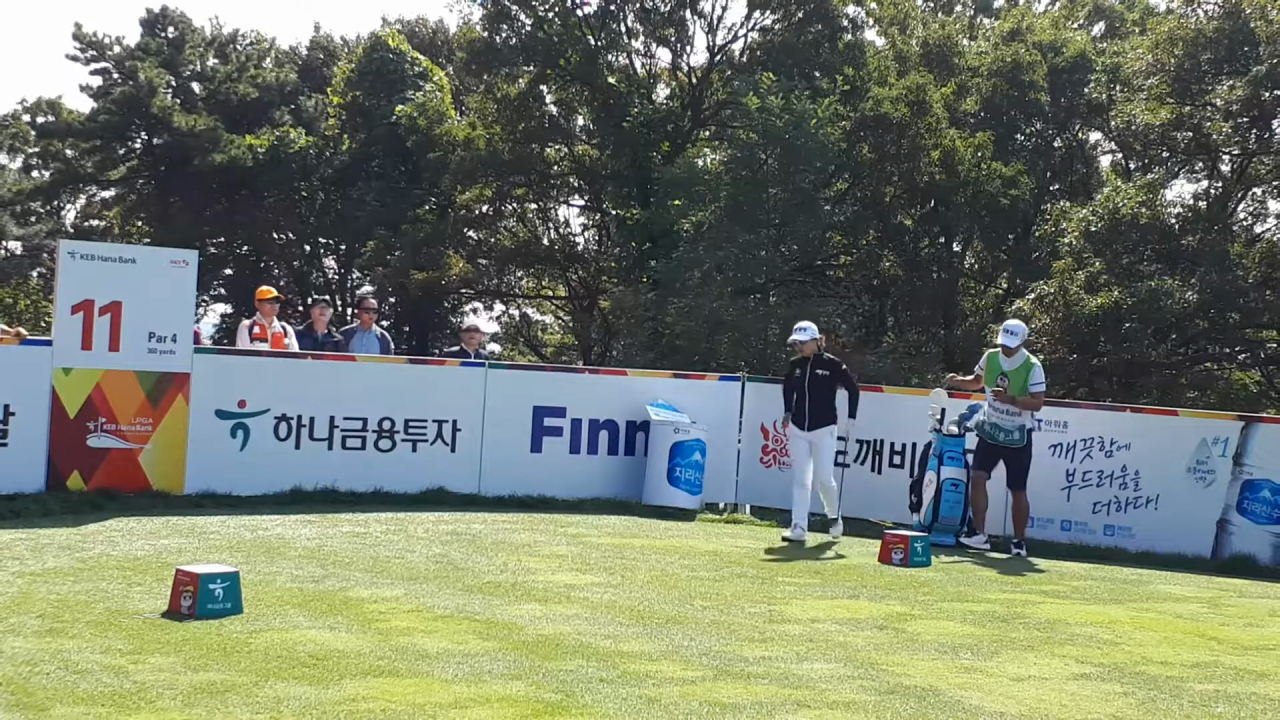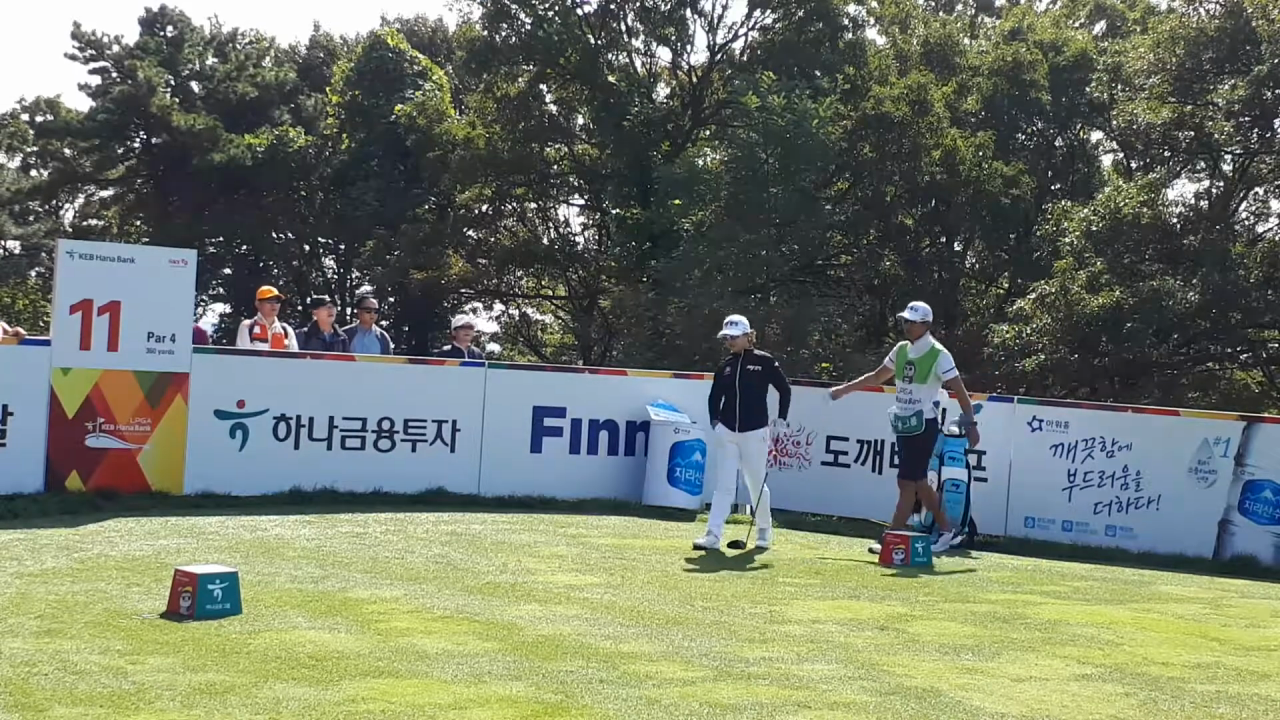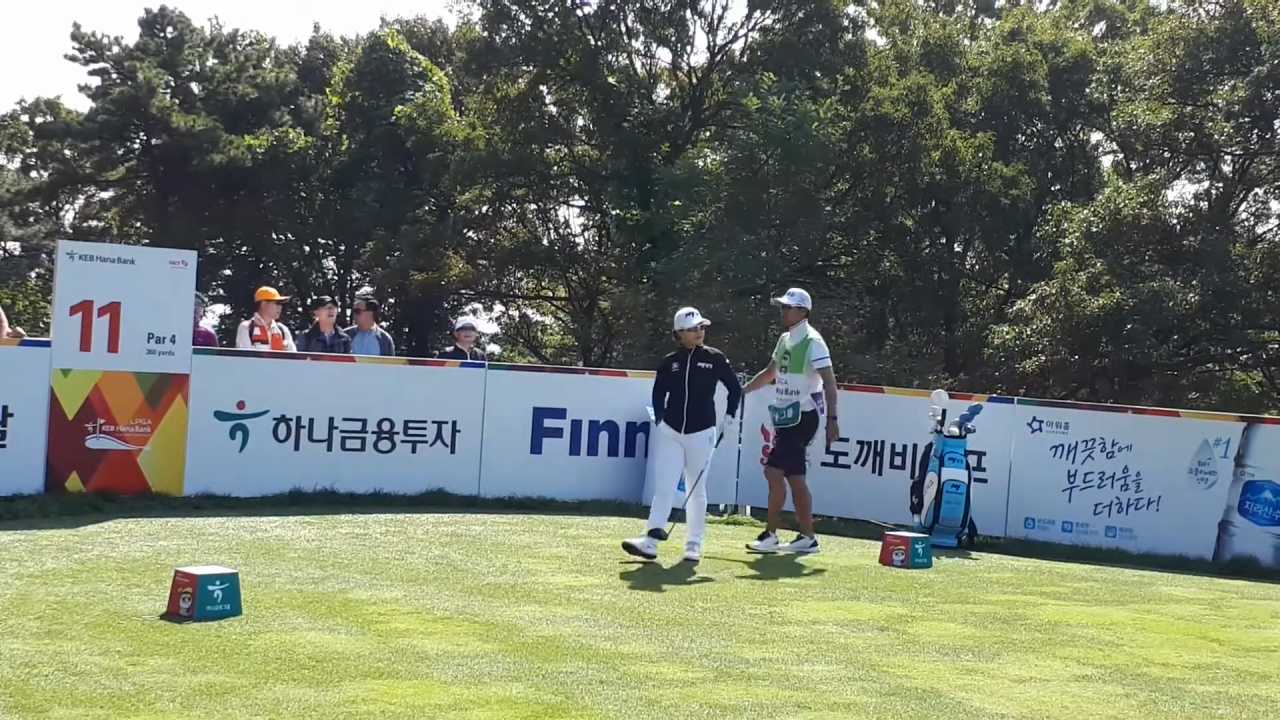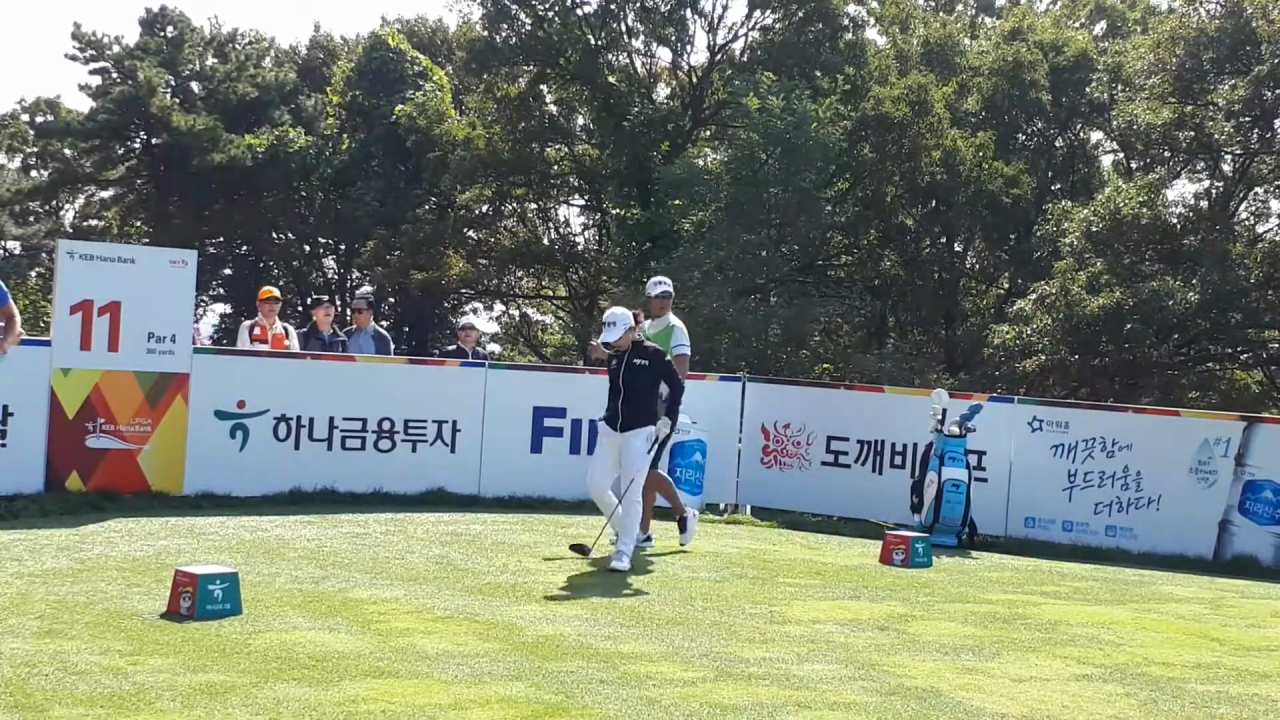
dt=1s
person 1, frame 1
left shoulder: (1032, 367)
right shoulder: (990, 357)
left elbow: (1037, 403)
right elbow: (977, 382)
left wrist: (1010, 399)
right wrist: (959, 381)
left hip: (1018, 435)
right hip: (990, 431)
left knee: (1018, 491)
right knee: (977, 478)
left ankle: (1018, 540)
right ankle: (978, 533)
person 1, frame 2
left shoulder: (938, 354)
right shoulder: (901, 350)
left elbow: (959, 390)
right elbow: (877, 376)
left wrist: (970, 423)
right wrist: (846, 389)
left hip: (923, 426)
right hip: (903, 425)
left knee: (906, 483)
right knee: (918, 483)
right ankle: (948, 531)
person 1, frame 3
left shoulder: (812, 342)
right shoulder: (785, 339)
left elbow: (829, 383)
right elbow: (770, 373)
left wrist: (832, 418)
right wrist: (740, 392)
left hip: (802, 417)
right hip: (785, 418)
left knee: (774, 472)
right knee: (795, 477)
left ankle: (770, 534)
right ankle: (807, 537)
person 1, frame 4
left shoulder: (676, 329)
right shoulder: (643, 328)
left elbow: (682, 370)
left wrist: (666, 403)
left hip: (657, 408)
left knee: (647, 468)
right knee: (644, 470)
left ankle: (682, 513)
right ankle: (643, 531)
person 2, frame 1
left shoulder: (832, 364)
right shoulder: (794, 365)
left elbow: (853, 389)
right elbow: (787, 387)
left wrist: (850, 418)
right wrist: (788, 413)
left hip: (824, 429)
right hip: (798, 429)
left knee: (823, 478)
right knee: (800, 479)
left ankle: (834, 516)
right ankle: (798, 528)
person 2, frame 2
left shoulder: (764, 362)
right shoulder: (725, 366)
left elbow: (784, 389)
right elbow: (715, 396)
left wrist: (781, 420)
right wrist: (714, 420)
left hip: (755, 432)
right hip: (727, 432)
left knee: (757, 485)
right knee: (723, 485)
left ankle: (764, 531)
right ankle: (712, 536)
person 2, frame 3
left shoulder: (715, 358)
right shoulder: (670, 361)
left elbow: (735, 388)
right elbow: (659, 392)
left wrist: (729, 417)
right wrist: (659, 420)
left hip: (701, 432)
right hip: (670, 431)
left knee: (696, 490)
right knee: (663, 486)
left ankle: (694, 544)
right ankle: (651, 541)
person 2, frame 4
left shoulder: (654, 354)
right shoulder: (614, 358)
left elbow: (677, 387)
left wrist: (667, 418)
right wrist: (606, 417)
left hip: (640, 432)
right hip: (610, 430)
left knee: (631, 493)
right knee: (596, 486)
left ankle: (623, 553)
right ankle: (627, 532)
